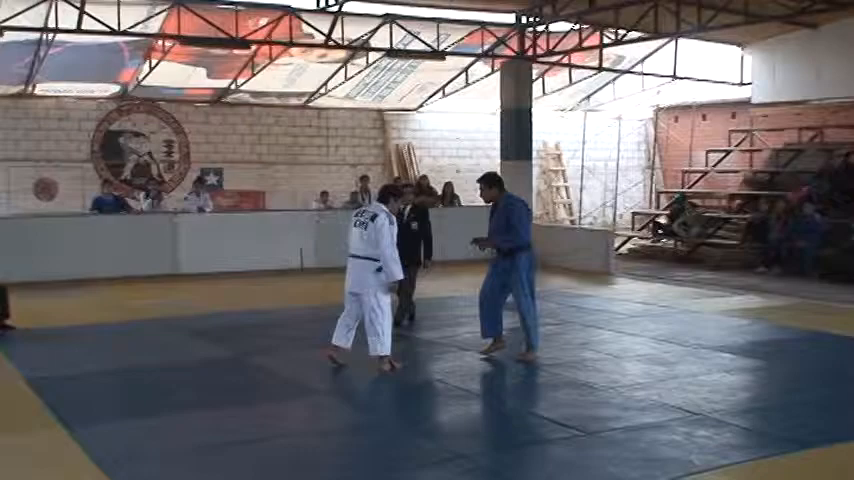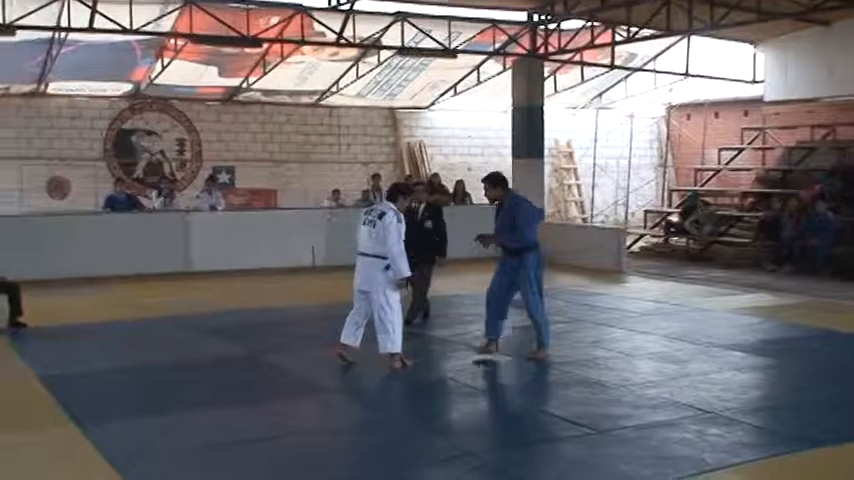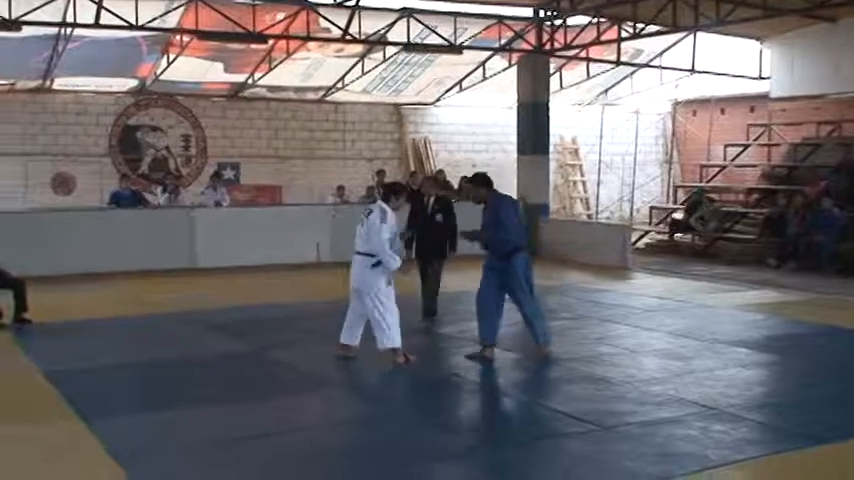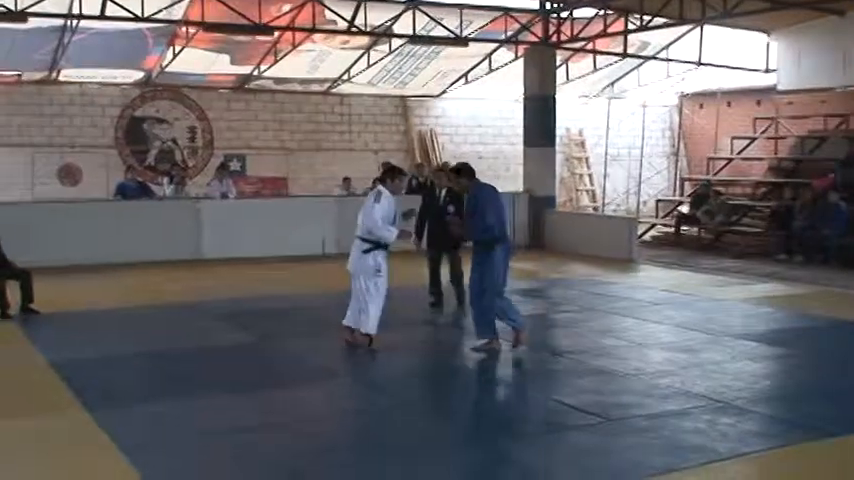
dt=0.2s
person 1, frame 1
left shoulder: (515, 206)
right shoulder: (497, 206)
left elbow: (521, 236)
left wrist: (493, 242)
right wrist: (488, 240)
left hip: (519, 260)
right hip: (503, 259)
left knee: (524, 304)
right knee: (488, 297)
left ankle: (531, 348)
right ankle: (498, 338)
person 1, frame 2
left shoulder: (519, 205)
right shoulder: (503, 205)
left elbow: (525, 236)
left wrist: (496, 239)
right wrist: (493, 238)
left hip: (527, 259)
right hip: (510, 258)
left knee: (533, 303)
right knee: (495, 297)
left ankle: (542, 347)
right ankle: (492, 342)
person 1, frame 3
left shoulder: (504, 204)
right shoulder: (490, 205)
left elbow: (508, 234)
left wrist: (479, 235)
right wrist: (476, 235)
left hip: (514, 260)
right hip: (495, 260)
left knee: (526, 302)
right knee: (485, 302)
left ankle: (543, 342)
right ankle: (487, 347)
person 1, frame 4
left shoulder: (486, 194)
right shoulder: (473, 195)
left elbow: (488, 223)
left wrist: (461, 228)
right wrist: (458, 225)
left hip: (496, 250)
right hip: (481, 251)
left knee: (493, 296)
right knee: (477, 296)
left ankle: (518, 327)
right ankle: (490, 340)
person 2, frame 1
left shoulder: (359, 213)
right shoulder: (386, 217)
left elbow: (354, 242)
right elbow: (387, 250)
right wrist: (395, 277)
left hip: (354, 268)
right hip: (373, 271)
left knee: (351, 312)
right knee: (380, 316)
left ankle: (336, 348)
right ankle: (384, 359)
person 2, frame 2
left shoulder: (369, 211)
right shoulder: (394, 216)
left elbow: (363, 240)
right elbow: (394, 248)
right wrist: (403, 273)
left hip: (363, 266)
right hip: (382, 269)
left knee: (361, 311)
right knee: (390, 314)
left ankle: (345, 345)
right ankle: (395, 356)
person 2, frame 3
left shoulder: (371, 210)
right shoulder: (384, 214)
right elbow: (379, 245)
left wrist: (397, 237)
right wrist: (396, 263)
left hip: (361, 266)
right hip: (374, 268)
left knee: (357, 310)
right knee: (386, 311)
left ankle: (345, 345)
right ankle: (395, 352)
person 2, frame 4
left shoulder: (382, 197)
right shoulder: (380, 196)
right elbow: (372, 223)
right wrist: (396, 234)
left hip: (365, 251)
right hip: (371, 254)
left knee: (361, 296)
right knee: (374, 295)
left ankle: (352, 332)
right ankle: (365, 334)
person 3, frame 1
left shoulder: (421, 212)
left elbow: (427, 236)
left wrist: (427, 257)
left hip: (412, 258)
left knee: (406, 289)
right knee: (400, 289)
left ankle: (399, 318)
right ankle: (410, 311)
person 3, frame 2
left shoulder: (435, 210)
right shoulder: (406, 211)
left elbow: (442, 233)
left wrist: (441, 254)
left hip: (426, 256)
right hip: (410, 255)
left knee: (421, 287)
right knee: (416, 286)
left ankle: (411, 316)
right ankle: (424, 310)
person 3, frame 3
left shoulder: (445, 203)
right shoulder: (416, 204)
left elbow: (452, 226)
right elbow: (411, 227)
left wrist: (452, 247)
right wrist: (408, 248)
left hip: (438, 249)
right hip: (422, 249)
left knee: (434, 280)
right knee: (425, 281)
left ankle: (430, 309)
right ankle: (429, 307)
person 3, frame 4
left shoulder: (456, 195)
right shoulder: (428, 195)
left elbow: (462, 216)
right elbow: (421, 217)
right wrist: (418, 237)
left hip: (451, 240)
right hip: (434, 239)
left knee: (455, 271)
right knee: (434, 271)
left ankle: (460, 298)
right ankle: (437, 297)
